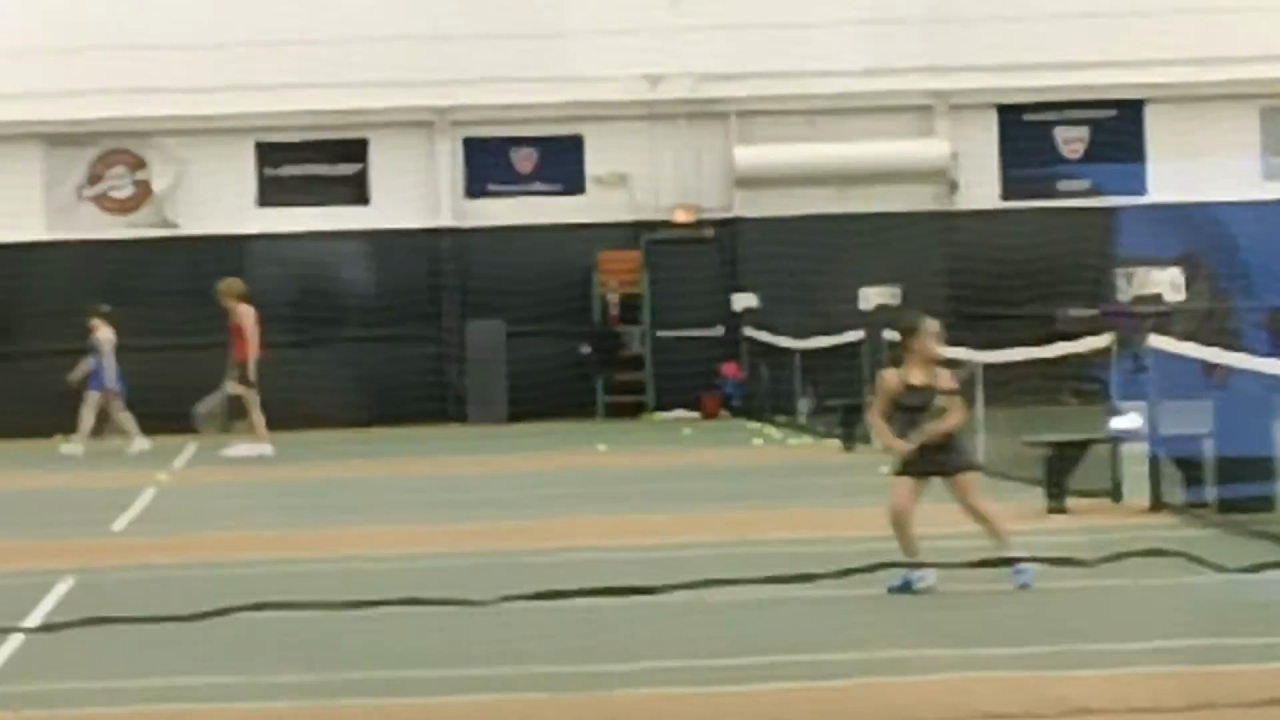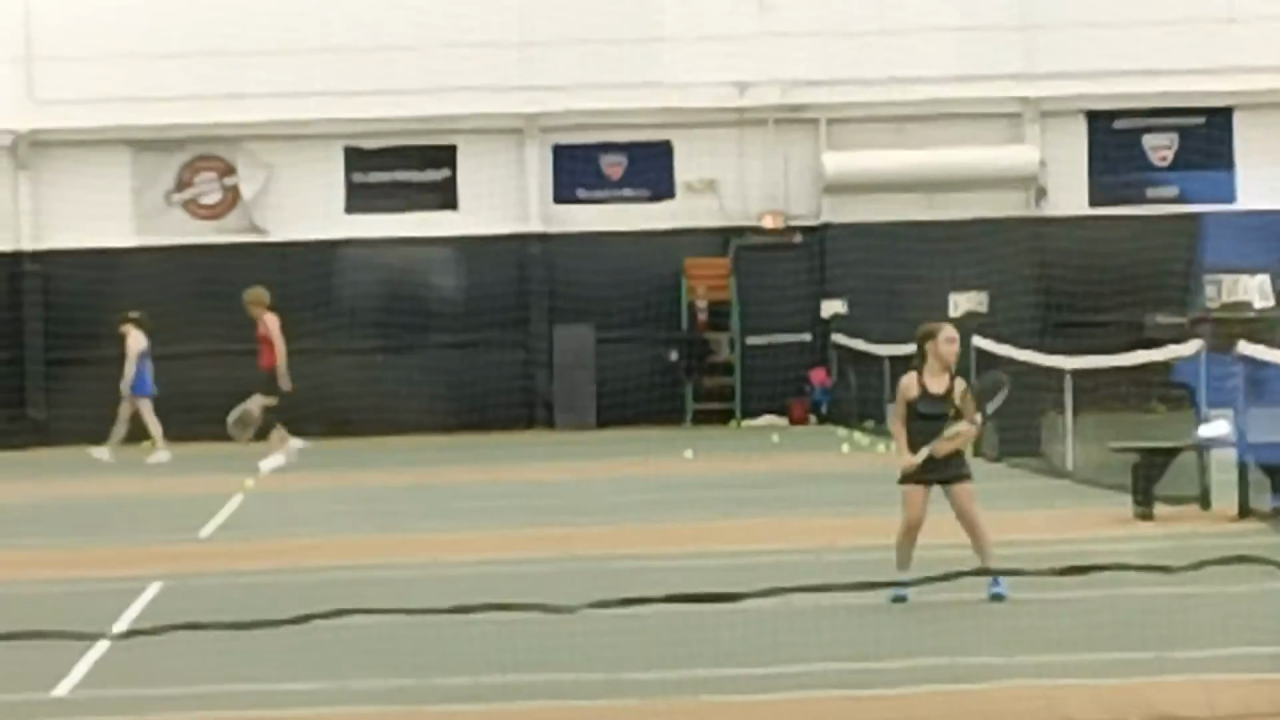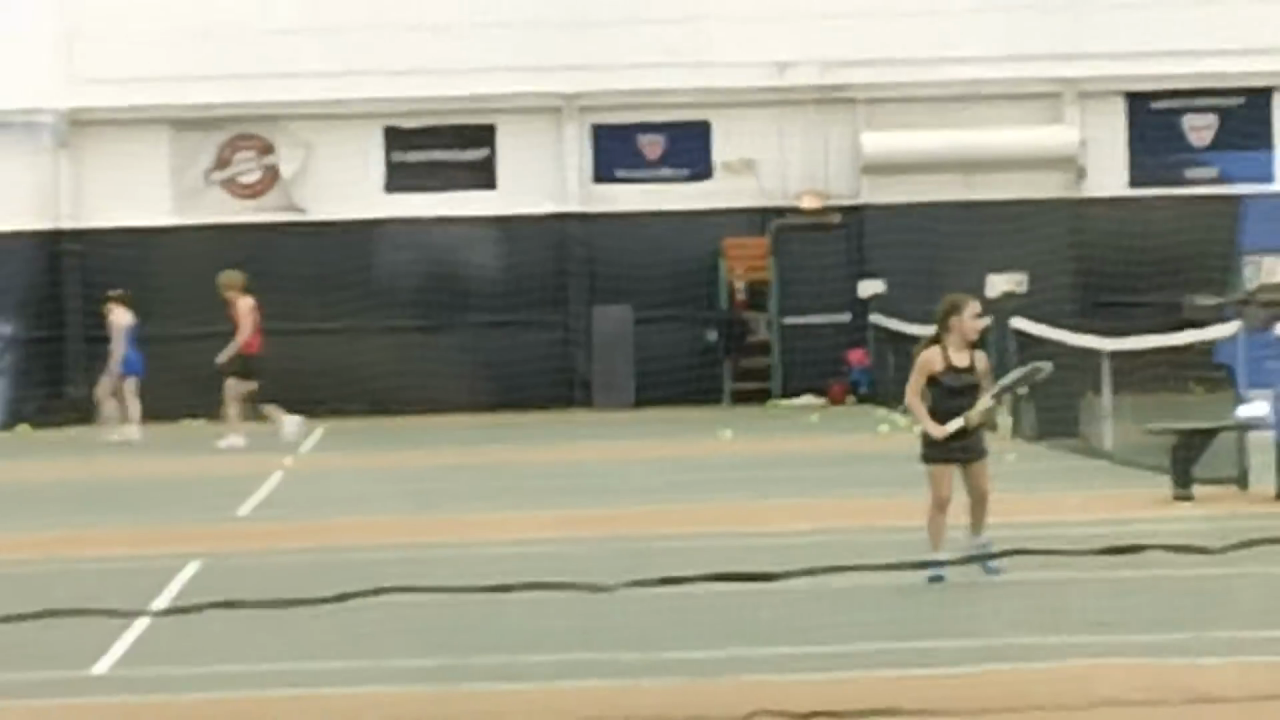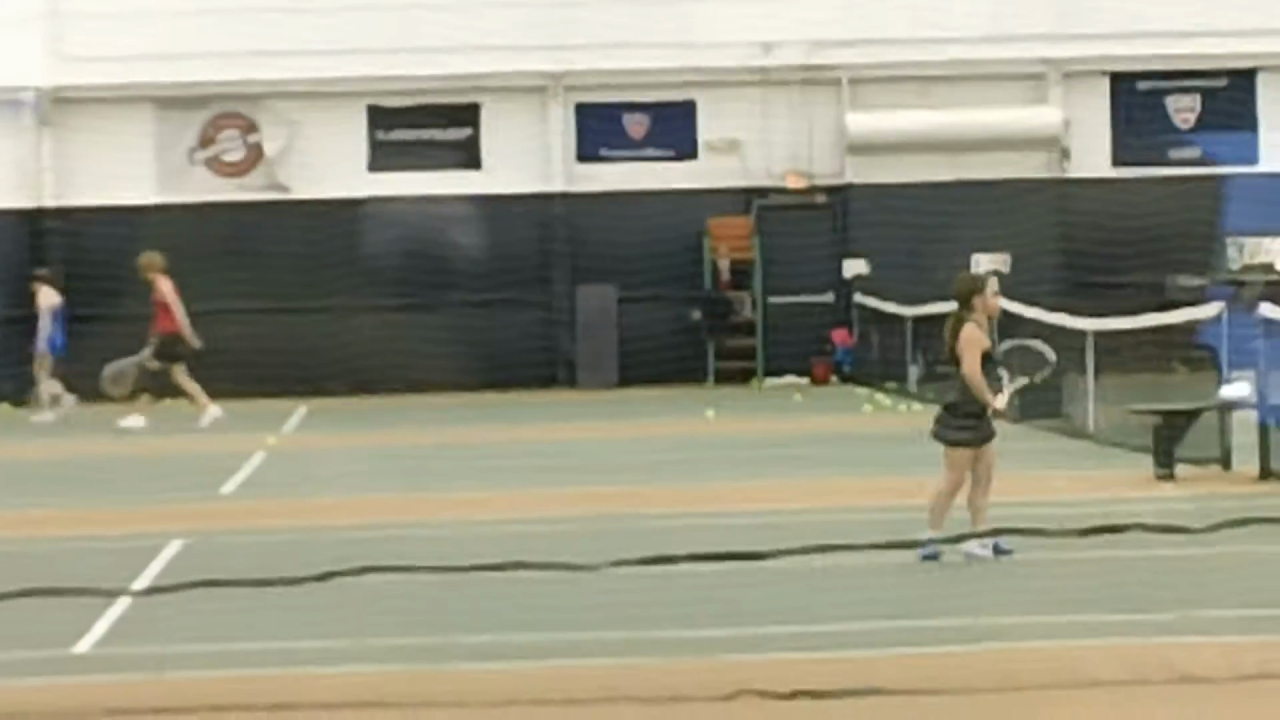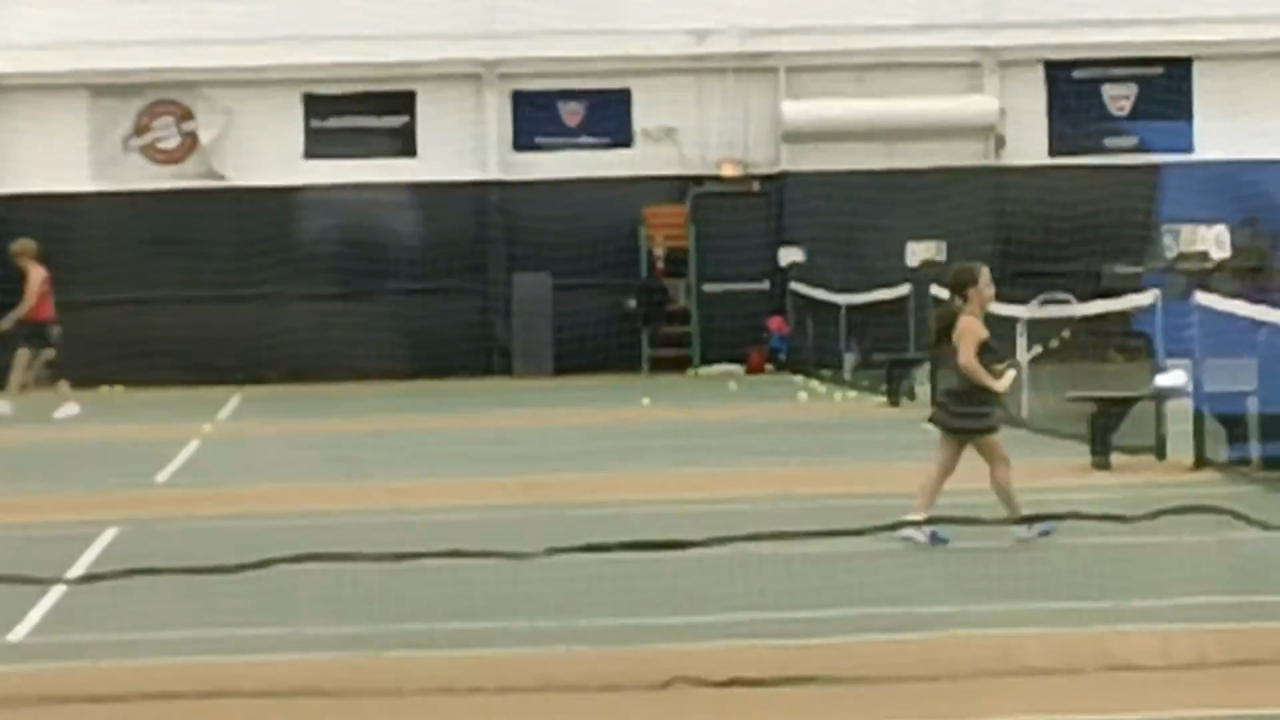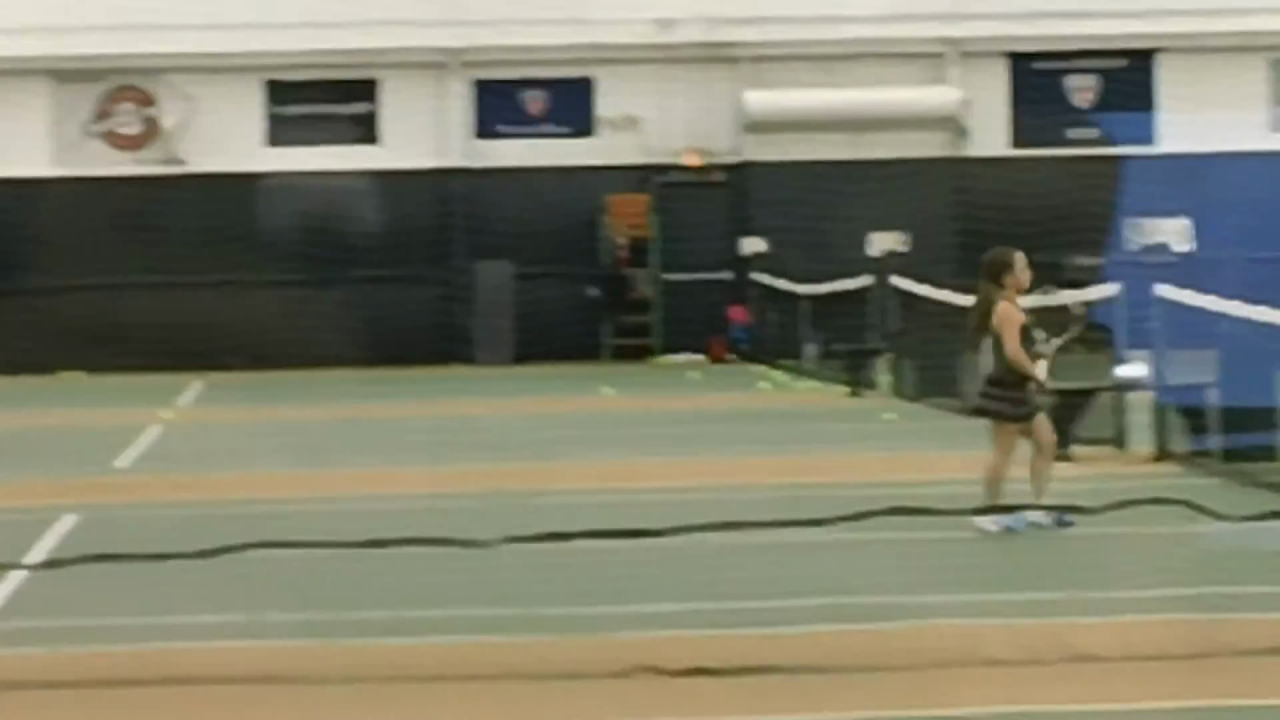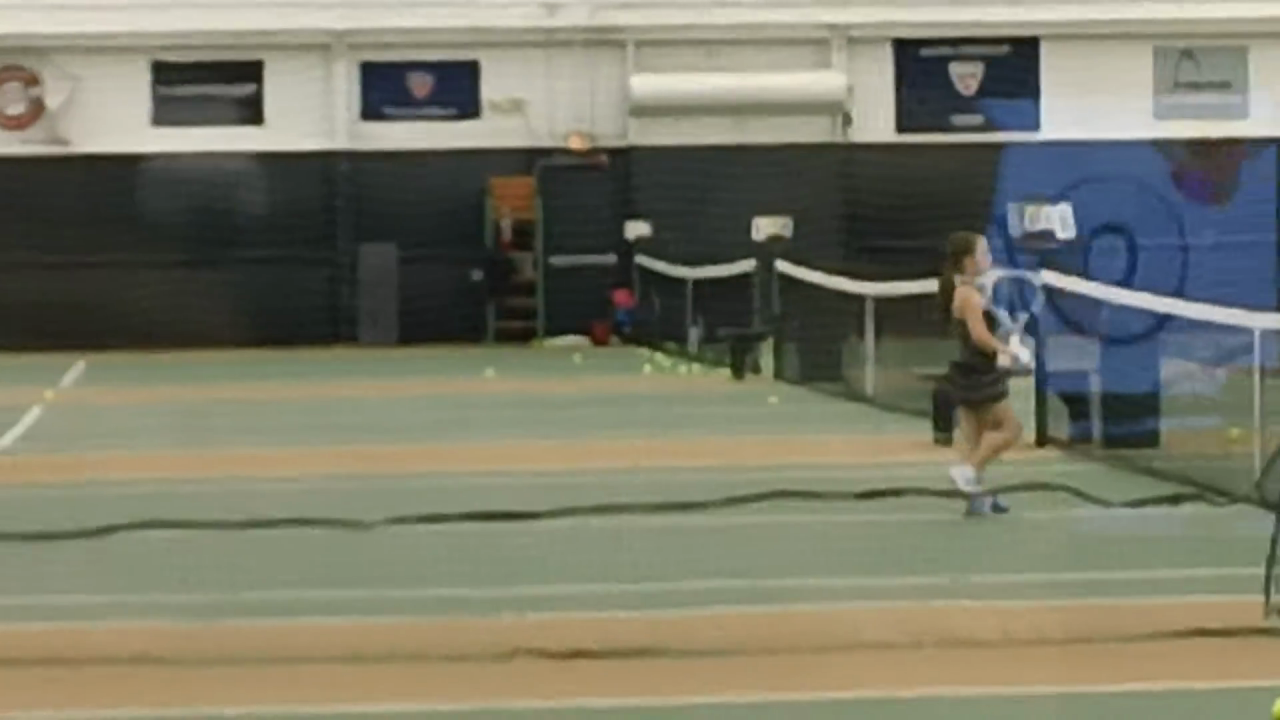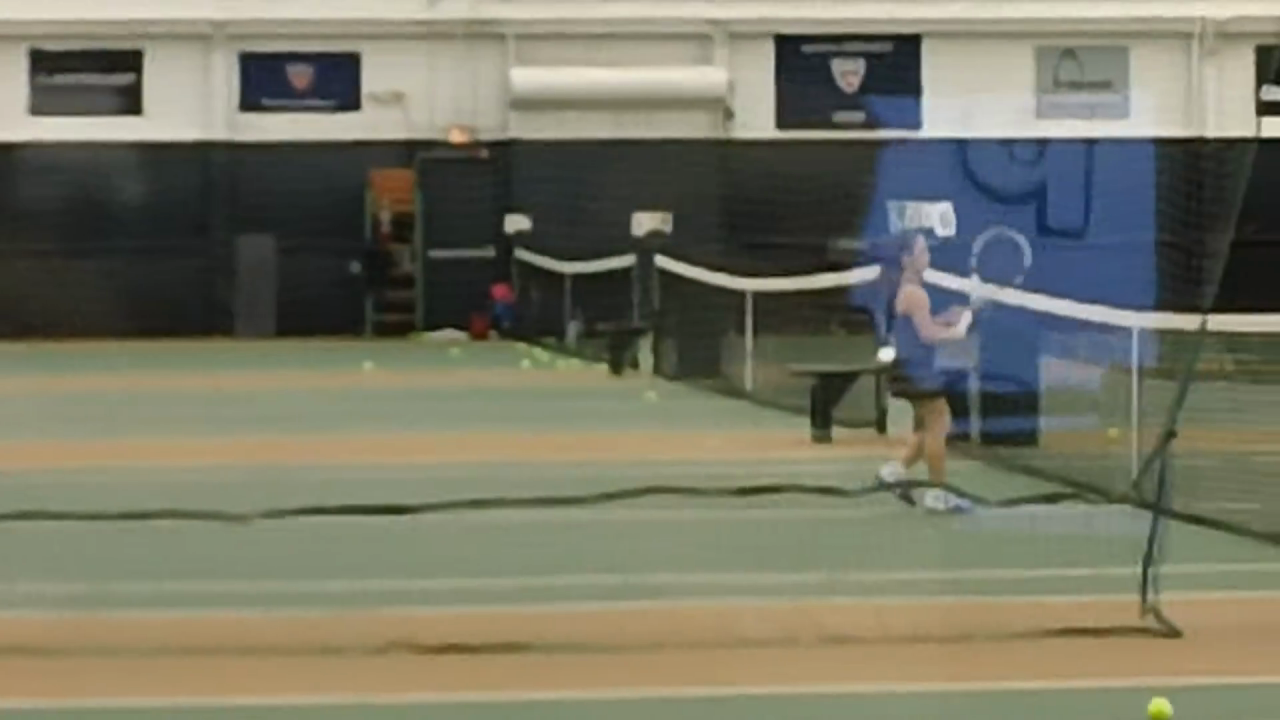
dt=0.4s
person 1, frame 1
left shoulder: (942, 376)
right shoulder: (890, 378)
left elbow: (958, 416)
right elbow: (875, 415)
left wrist: (934, 430)
right wrist: (892, 443)
left hip: (947, 451)
right hip: (913, 455)
left knee: (976, 508)
right knee: (898, 511)
left ankle: (1016, 561)
right ankle: (918, 571)
person 1, frame 2
left shoulder: (959, 386)
right shoulder: (909, 383)
left elbow: (972, 428)
right elbow: (896, 420)
left wrist: (951, 445)
right wrist: (905, 453)
left hip: (951, 461)
right hip: (918, 463)
left knee: (971, 520)
right knee: (911, 522)
left ankle: (993, 578)
right ankle: (902, 581)
person 1, frame 3
left shoulder: (980, 359)
right shoulder: (931, 356)
left elbow: (987, 393)
right elbow: (911, 395)
left wrist: (981, 412)
right wrist: (930, 425)
left hip: (969, 434)
right hip: (939, 439)
left knee: (981, 492)
right knee: (941, 498)
left ankle: (978, 541)
right ankle: (937, 561)
person 1, frame 4
left shoulder: (978, 332)
right shoulder: (973, 333)
right elbow: (970, 372)
left wrist: (994, 393)
right wrist: (991, 400)
left hip: (975, 417)
right hip: (963, 417)
left knee: (984, 476)
right knee: (954, 480)
left ankle: (979, 539)
right ankle: (929, 539)
person 1, frame 5
left shoulder: (959, 321)
right shoulder: (969, 323)
right elbow: (966, 362)
left wrist: (998, 370)
right wrist: (994, 383)
left hip: (954, 403)
right hip: (968, 406)
left knee: (944, 466)
right knee: (1000, 462)
left ankle: (916, 523)
right ankle: (1023, 524)
person 1, frame 6
left shoulder: (1005, 308)
right shoulder: (1006, 309)
right elbow: (1012, 351)
left wrist: (1036, 358)
right wrist: (1034, 370)
left hip: (1016, 391)
right hip: (1006, 391)
left knee: (1047, 441)
right knee: (1003, 453)
left ankle: (1040, 508)
right ankle: (989, 514)
person 1, frame 7
left shoulder: (961, 293)
right shoulder: (969, 296)
right elbow: (980, 336)
left wrist: (1001, 346)
right wrist: (1007, 351)
left hip: (967, 373)
right hip: (976, 375)
left knee: (972, 436)
right knee: (1010, 427)
left ankle: (978, 498)
right ankle: (967, 471)
person 1, frame 8
left shoulder: (907, 290)
right shoulder: (913, 292)
right elbow: (927, 334)
left wrist: (948, 318)
right wrist: (957, 331)
left hip: (916, 368)
right hip: (916, 370)
left knee: (935, 427)
right knee: (937, 429)
left ankle: (895, 470)
right ankle: (939, 491)
